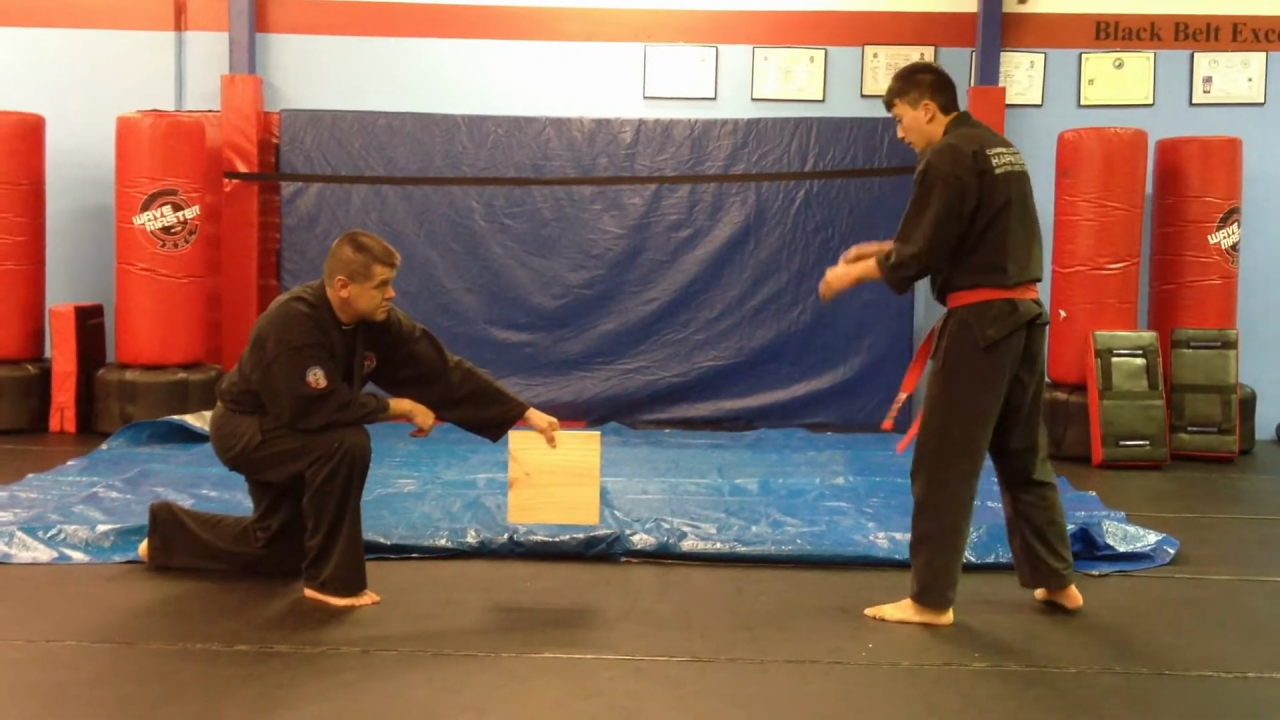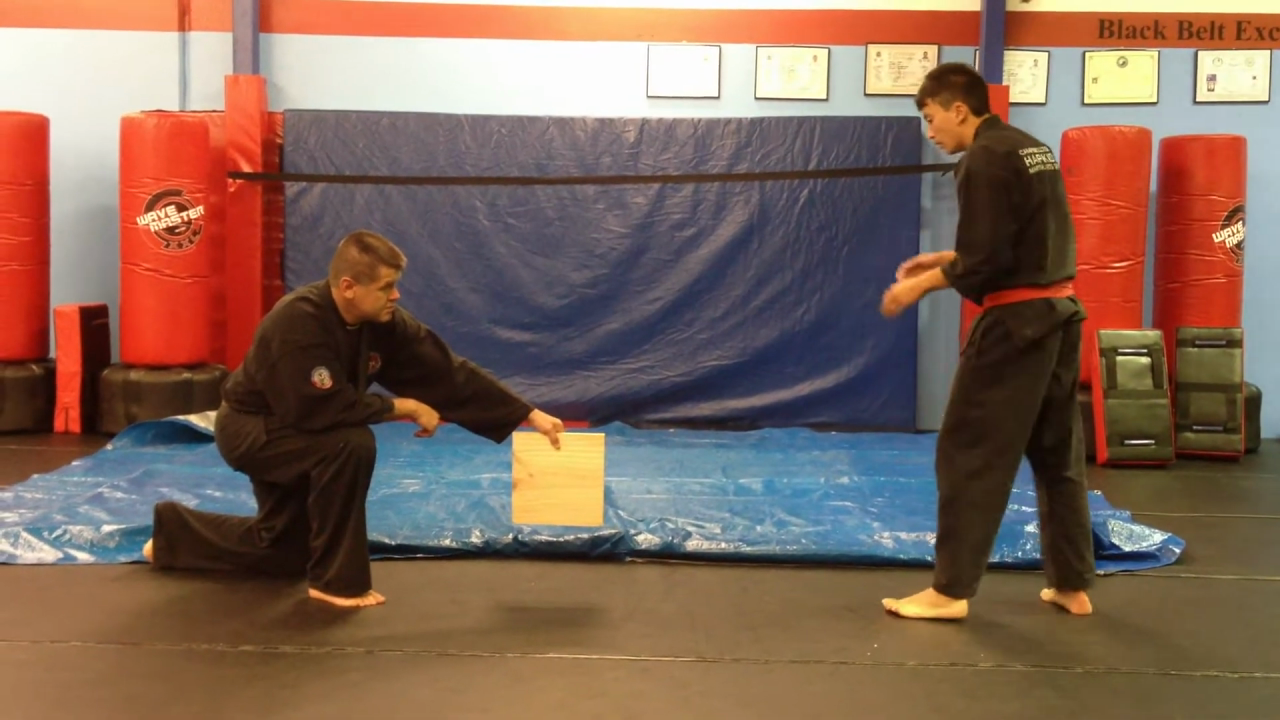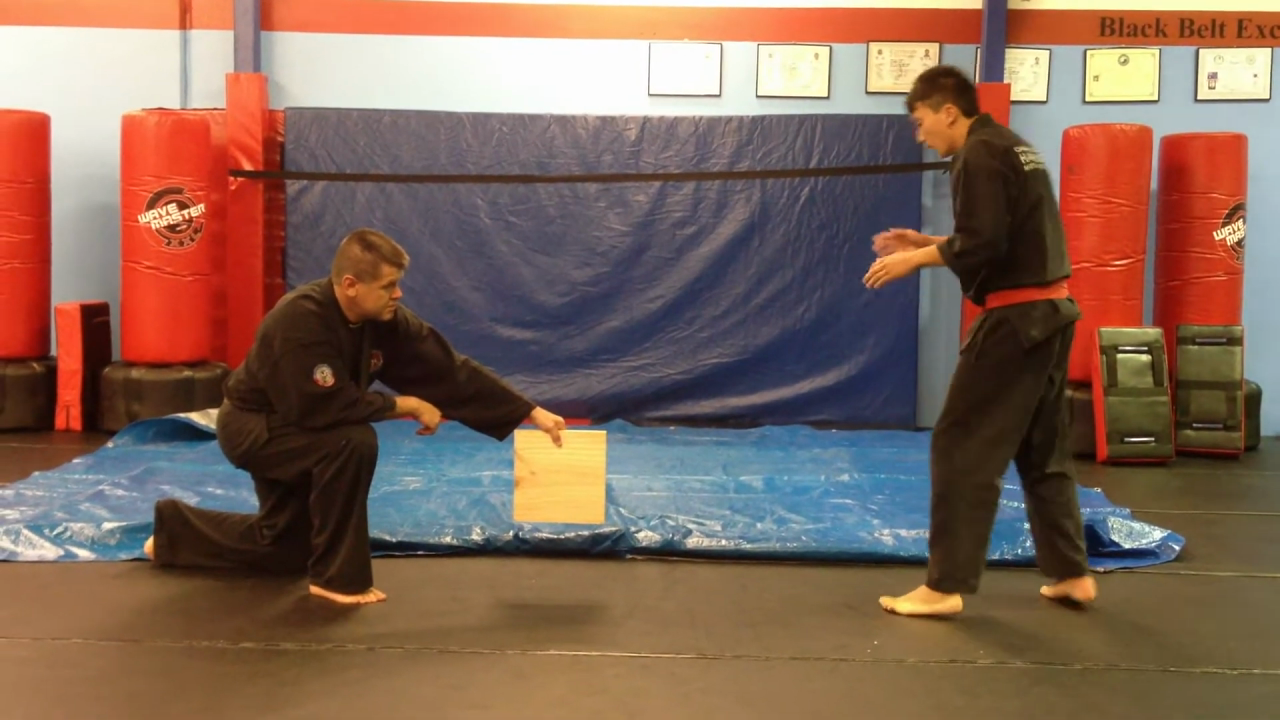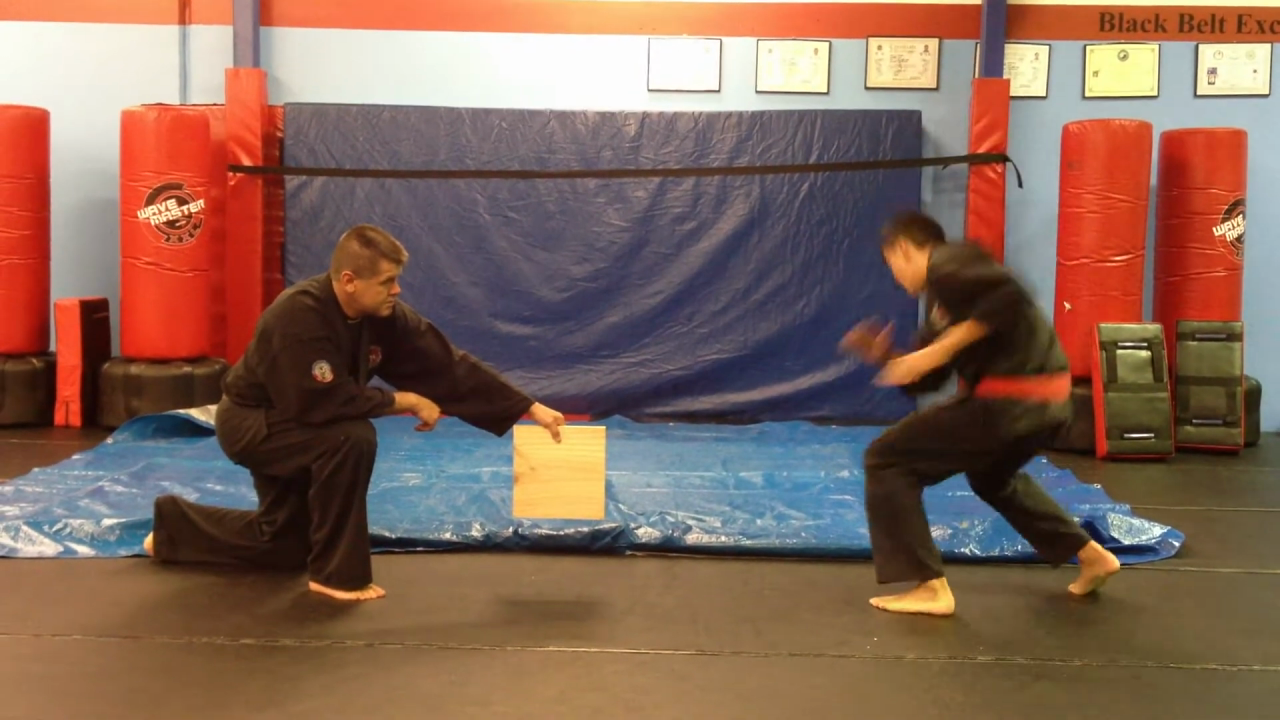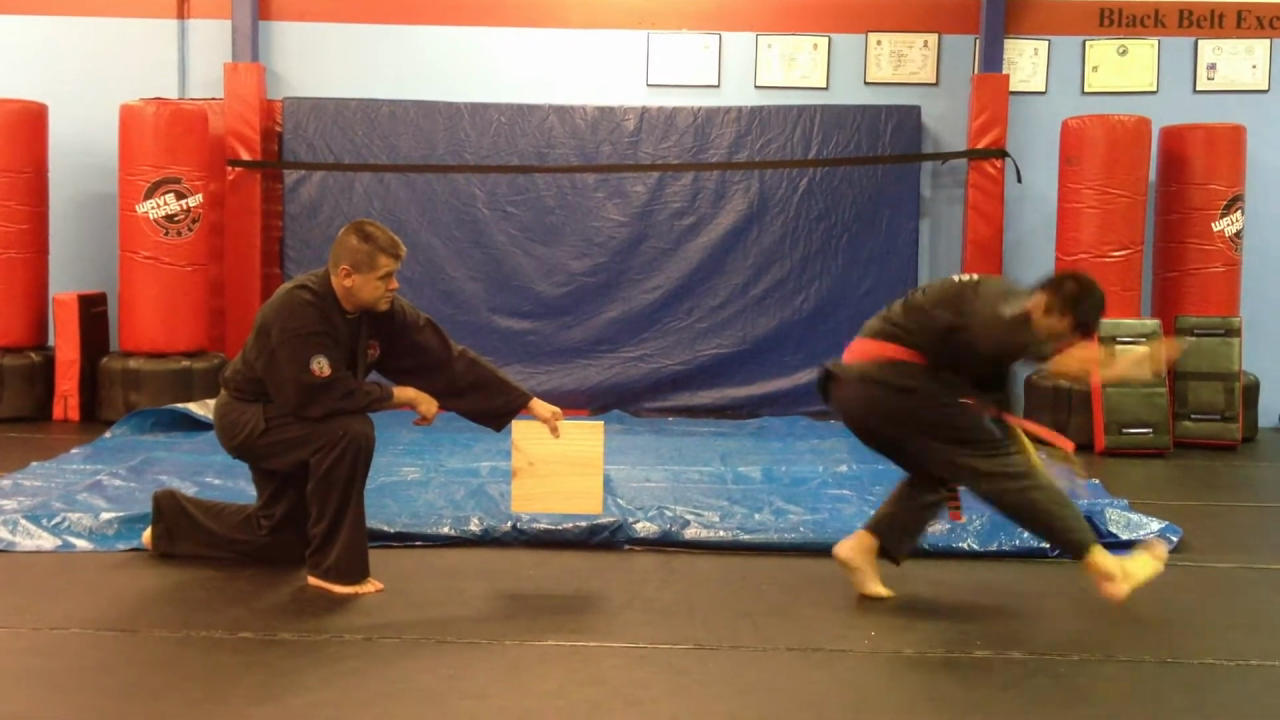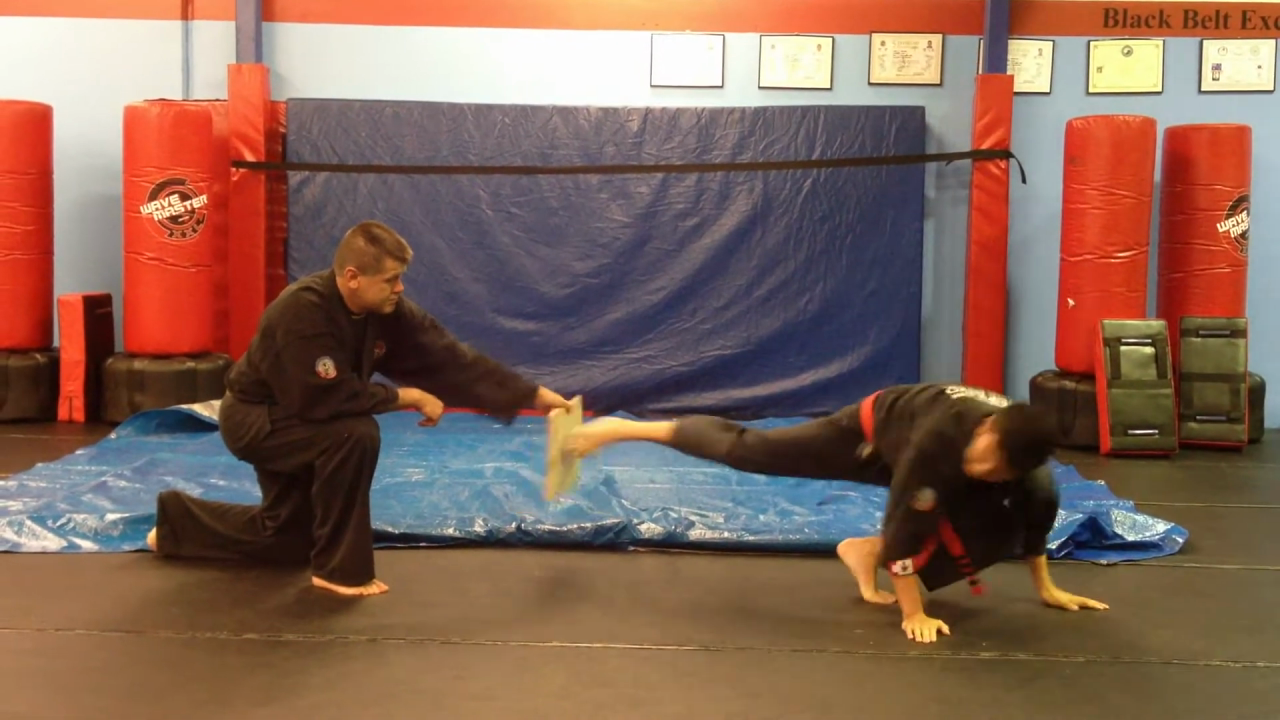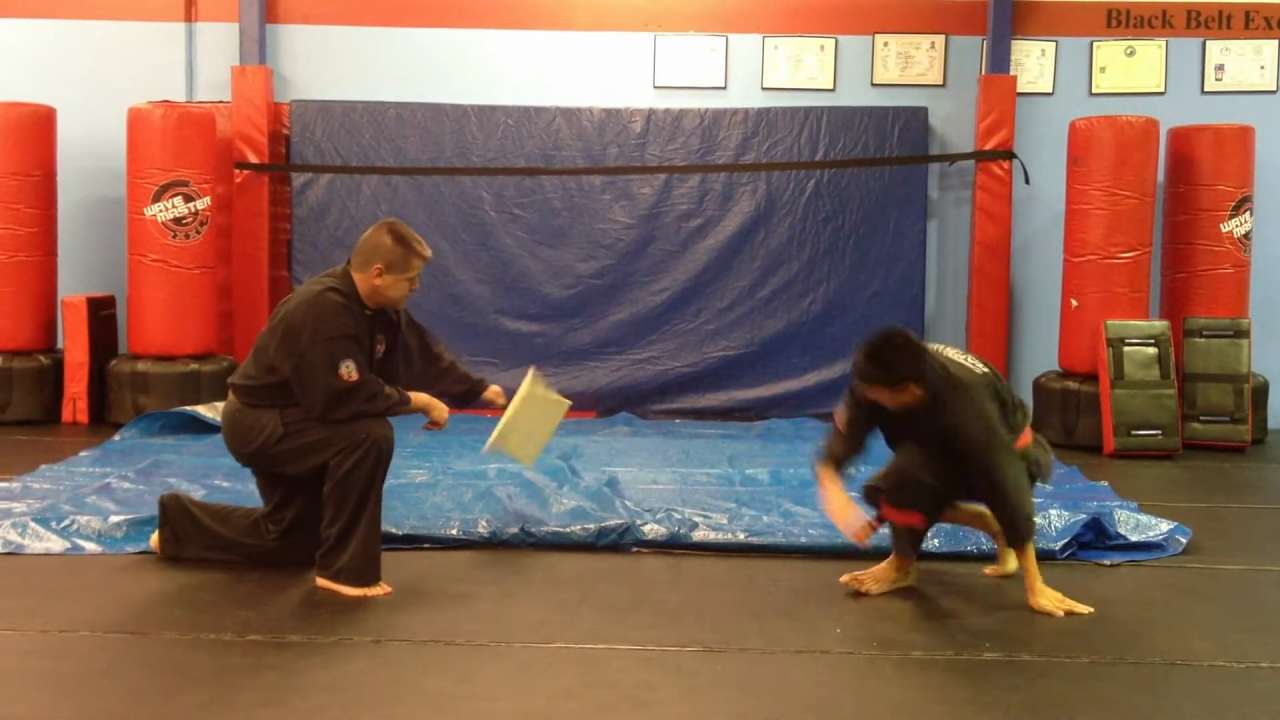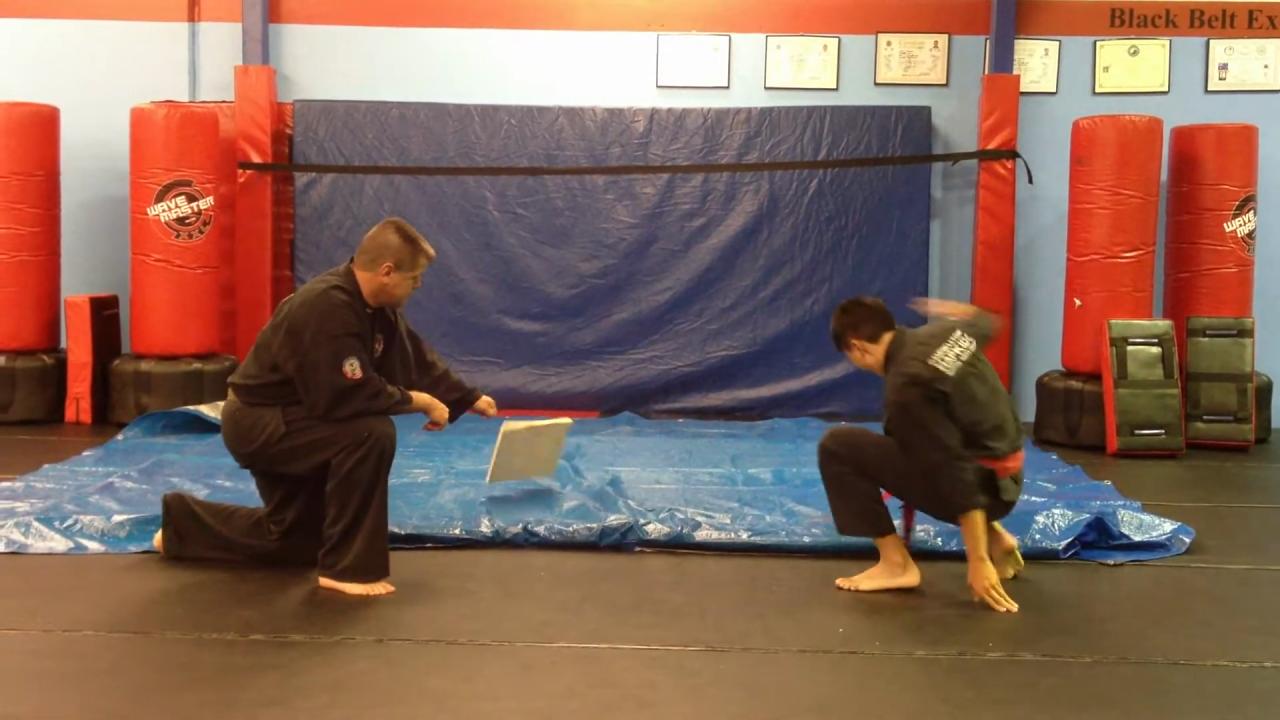
dt=0.3s
person 1, frame 1
left shoulder: (947, 159)
right shoulder: (1001, 149)
left elbow: (922, 251)
left wrist: (854, 274)
right wrist: (886, 249)
left hip: (980, 320)
right hip: (1023, 313)
left knee: (944, 460)
right knee: (1024, 455)
left ankle: (931, 598)
right ankle: (1057, 580)
person 1, frame 2
left shoulder: (983, 160)
right shoulder: (1031, 148)
left elbow: (986, 259)
left wrist: (922, 283)
right wrist: (942, 259)
left hip: (1016, 320)
right hip: (1058, 312)
left knee: (970, 452)
right knee: (1059, 455)
left ankle: (949, 590)
right ankle: (1073, 586)
person 1, frame 3
left shoulder: (980, 155)
right shoulder: (1015, 150)
left elbow: (983, 242)
left wrist: (914, 259)
right wrist: (927, 243)
left hip: (1017, 319)
right hip: (1052, 311)
left knee: (965, 445)
right knee: (1044, 450)
left ankle: (945, 586)
right ankle: (1071, 573)
person 1, frame 4
left shoulder: (949, 267)
right shoulder: (940, 297)
left elbow: (1007, 294)
right elbow: (920, 382)
left wrist: (941, 348)
right wrist: (886, 356)
left hip: (1010, 402)
right hip: (1048, 404)
left knee: (885, 463)
right knee: (991, 478)
left ankle: (928, 585)
right ankle: (1090, 555)
person 1, frame 5
right shoulder: (1004, 304)
left elbow: (987, 395)
right wrist: (1102, 366)
left hip: (858, 383)
right hip: (892, 376)
left knee: (935, 473)
right knee: (1007, 469)
left ankle: (865, 546)
right ankle: (1101, 565)
person 1, frame 6
left shoulder: (1021, 462)
right shoulder: (940, 437)
left elbow: (1037, 517)
right elbow: (906, 517)
left wrist: (1045, 585)
right wrist: (912, 610)
right hip: (877, 429)
left knee: (1001, 534)
right knee: (749, 450)
left ankle: (867, 554)
right ankle: (627, 429)
person 1, frame 7
left shoulder: (970, 409)
left elbow: (1008, 492)
right elbow: (843, 436)
left wrist: (1035, 588)
right wrist: (833, 491)
left hip: (1006, 452)
left knee: (910, 476)
left ankle: (901, 566)
right ankle: (982, 521)
person 1, frame 8
left shoulder: (907, 390)
right shoulder: (943, 332)
left elbow: (961, 480)
right elbow: (979, 327)
left wrist: (978, 560)
right wrist: (958, 313)
left hip: (986, 485)
right hip: (1006, 478)
left knee: (837, 448)
left ankle: (898, 566)
right ankle: (998, 539)
person 2, frame 1
left shoulder: (377, 320)
right shoulder: (293, 322)
left elbow: (442, 371)
right elbow: (319, 408)
left wrist: (524, 413)
right wrist: (400, 407)
left hip: (287, 429)
right hip: (246, 429)
left knee: (281, 549)
right knee: (346, 445)
left ankle: (167, 532)
right ankle: (330, 579)
person 2, frame 2
left shoulder: (382, 321)
right shoulder: (298, 322)
left elbow: (447, 372)
right elbow: (324, 408)
left wrist: (528, 414)
right wrist: (404, 407)
left hip: (290, 430)
right hip: (250, 428)
left knee: (285, 550)
right knee: (351, 444)
left ankle: (172, 532)
right ankle: (335, 579)
person 2, frame 3
left shoulder: (385, 320)
right shoulder: (301, 320)
left elbow: (451, 371)
right elbow: (326, 406)
left wrist: (530, 412)
right wrist: (406, 405)
left hip: (293, 427)
right hip: (253, 426)
left knee: (286, 548)
right knee: (354, 442)
left ankle: (174, 529)
right ankle: (337, 576)
person 2, frame 4
left shoulder: (383, 315)
right shoulder: (299, 315)
left elbow: (448, 366)
right elbow: (324, 402)
left wrist: (529, 407)
right wrist: (405, 401)
left hip: (291, 424)
right hip: (251, 422)
left knee: (286, 543)
right knee: (352, 439)
left ankle: (174, 526)
right ankle: (336, 573)
person 2, frame 5
left shoulder: (382, 310)
right shoulder: (297, 309)
left elbow: (448, 361)
right elbow: (321, 396)
left wrist: (528, 403)
right wrist: (403, 395)
left hip: (287, 417)
right hip: (249, 416)
left knee: (284, 537)
right knee: (350, 433)
left ankle: (171, 519)
right ankle: (334, 567)
person 2, frame 6
left shoulder: (387, 310)
right shoulder: (302, 309)
left elbow: (450, 358)
right elbow: (324, 397)
left wrist: (533, 394)
right wrist: (407, 396)
left hip: (289, 419)
right hip: (253, 418)
left knee: (291, 535)
right knee: (354, 434)
left ankle: (176, 520)
right ankle: (339, 570)
person 2, frame 7
left shoulder: (381, 307)
right shoulder: (323, 310)
left elbow: (422, 355)
right elbow: (344, 399)
left wrist: (478, 389)
right wrist: (417, 401)
left hip: (284, 422)
right hip: (258, 422)
left knee: (293, 536)
right knee: (369, 435)
left ankle: (178, 522)
right ankle: (344, 569)
person 2, frame 8
left shoulder: (375, 305)
right shoulder: (328, 308)
left elbow: (413, 360)
right elbow: (348, 396)
left wrist: (468, 398)
right wrist: (419, 401)
left hip: (282, 421)
right hip: (258, 422)
left knee: (298, 537)
right knee: (372, 433)
left ankle: (182, 522)
right ankle: (347, 567)
